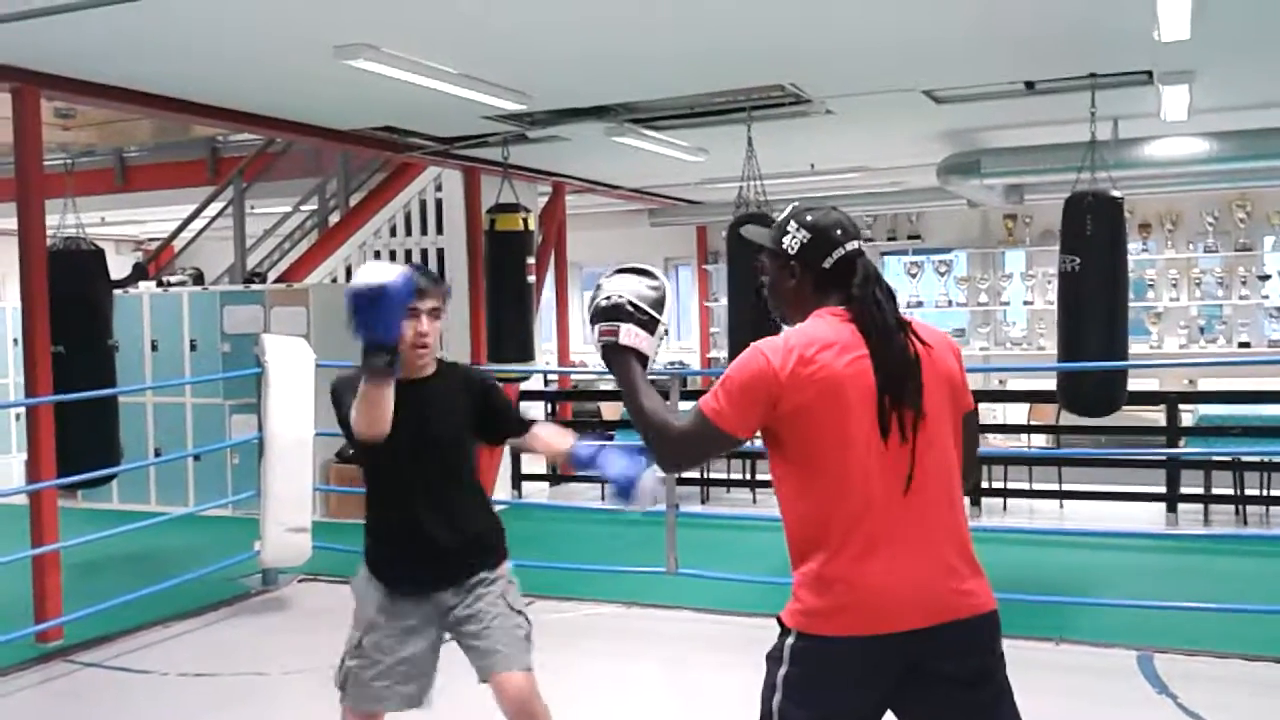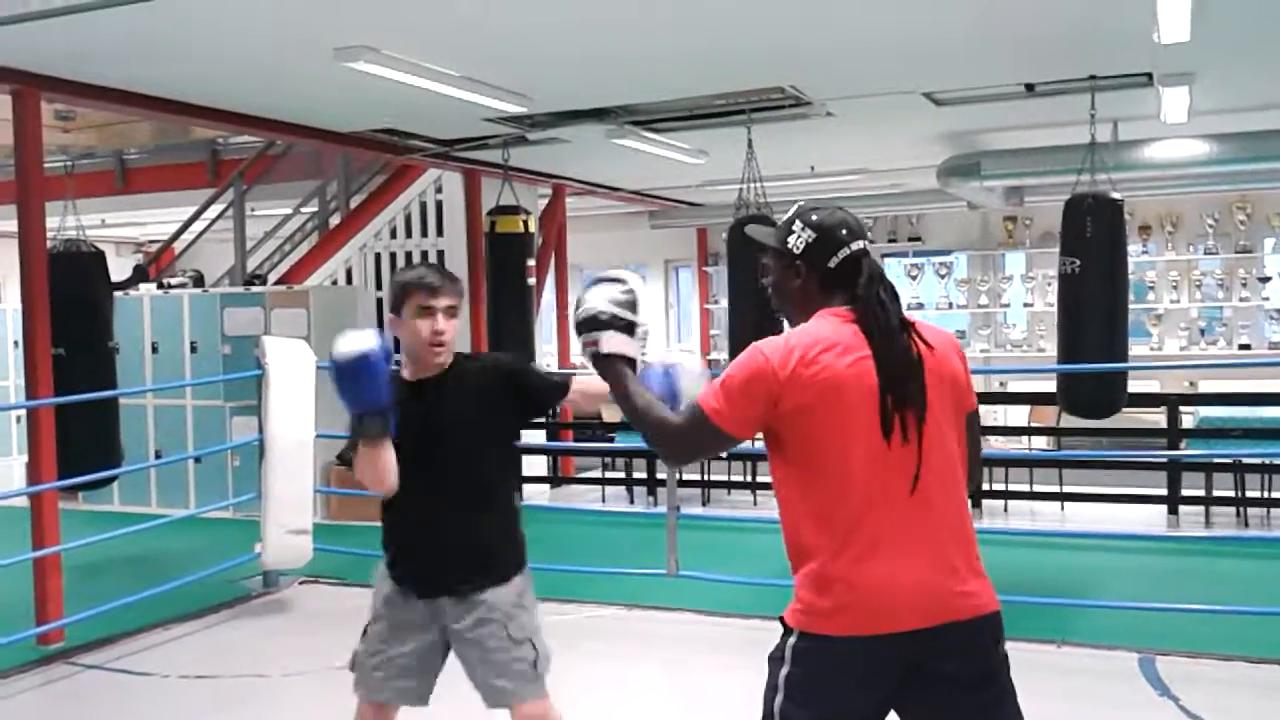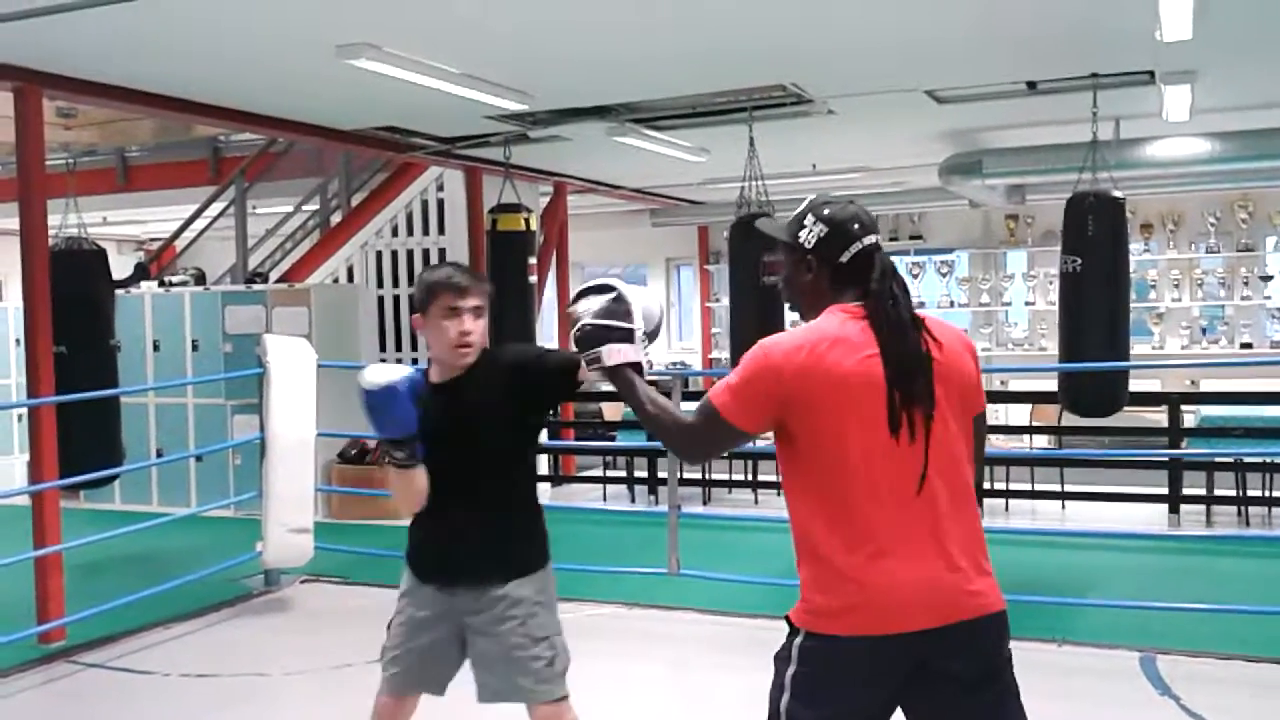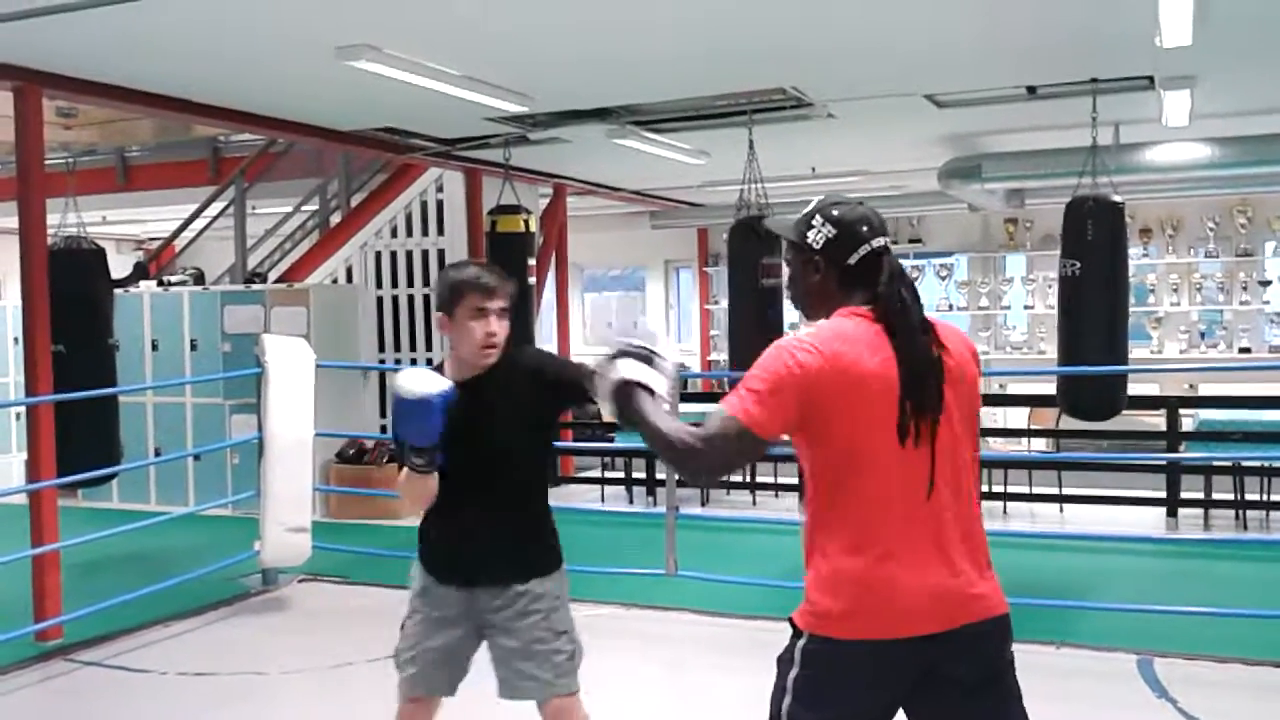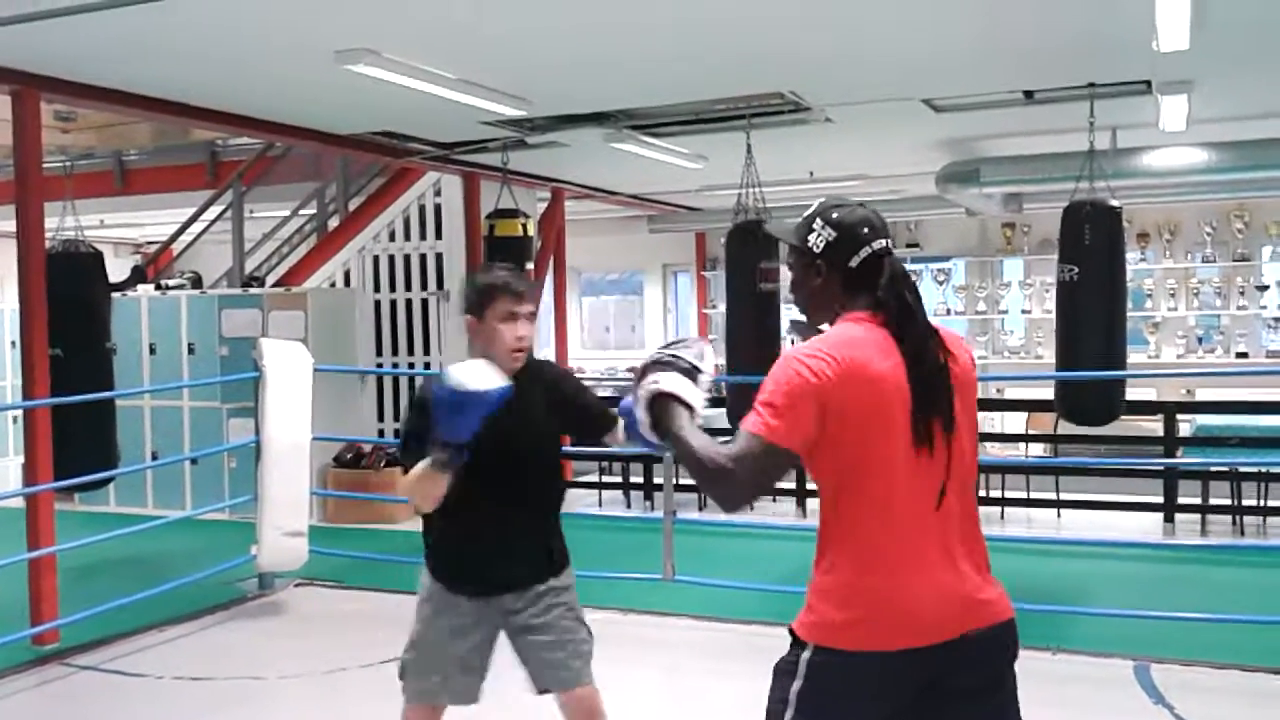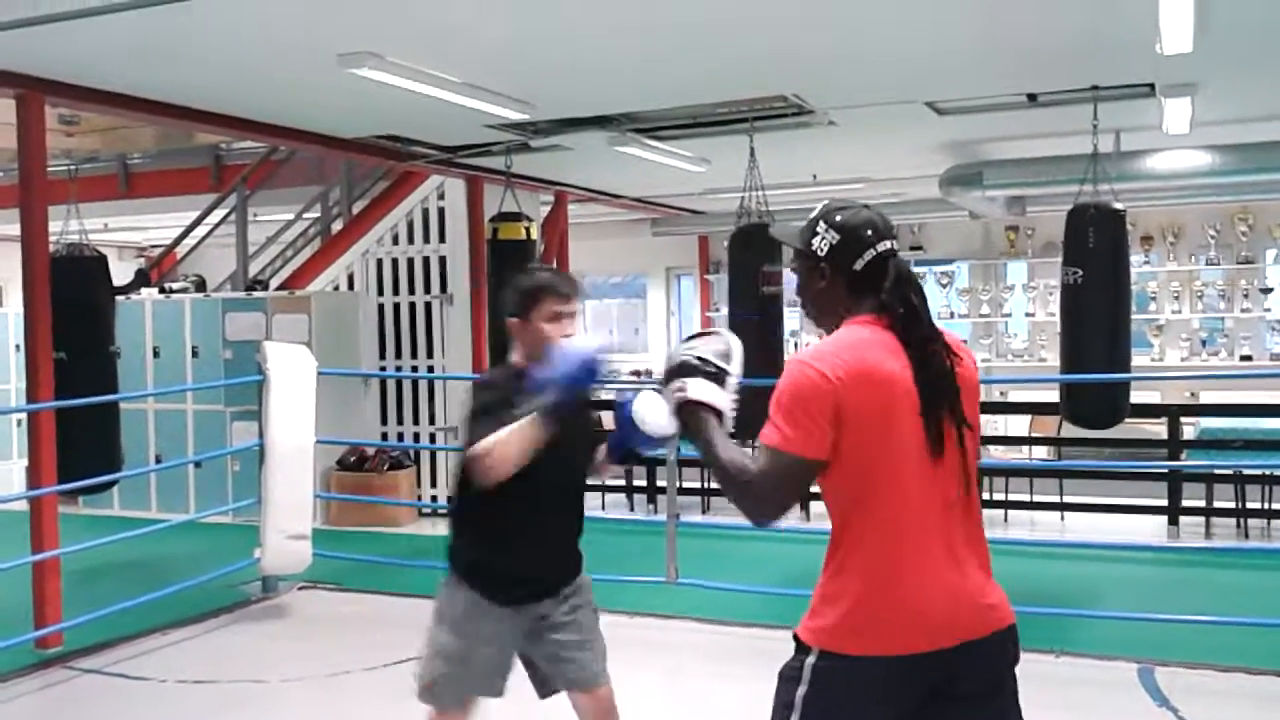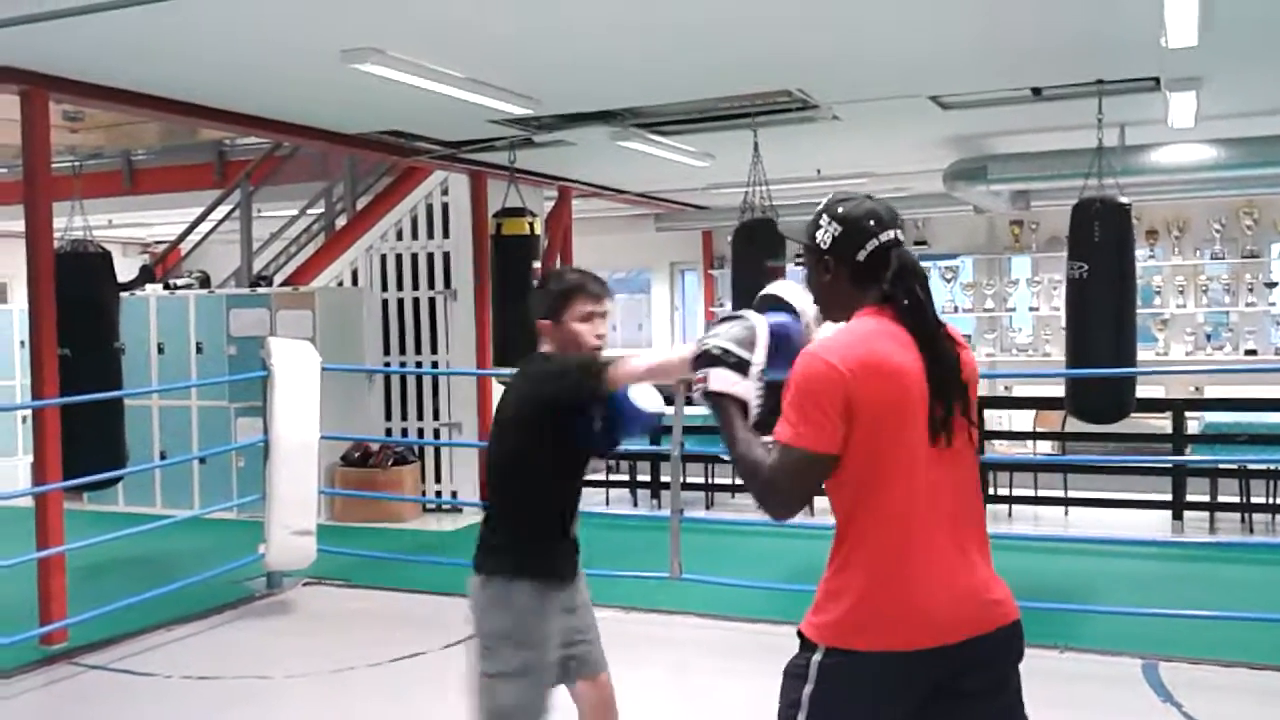
dt=0.1s
person 1, frame 1
left shoulder: (776, 362)
right shoulder: (938, 348)
left elbow: (673, 449)
right elbow: (966, 473)
left wrist: (624, 355)
left hip: (841, 625)
right hip: (957, 613)
person 1, frame 2
left shoulder: (779, 364)
right shoulder: (943, 348)
left elbow: (676, 444)
right elbow: (968, 469)
left wrist: (613, 361)
left hip: (845, 625)
right hip: (960, 613)
person 1, frame 3
left shoulder: (787, 359)
right shoulder: (953, 344)
left elbow: (690, 441)
left wrist: (621, 369)
left hip: (850, 625)
right hip: (966, 611)
person 1, frame 4
left shoulder: (802, 359)
right shoulder: (955, 348)
left elbow: (700, 456)
left wrist: (634, 392)
left hip: (855, 626)
right hip: (970, 616)
person 1, frame 5
left shoulder: (813, 368)
right shoulder: (953, 354)
left elbow: (731, 486)
left wrist: (670, 407)
left hip: (858, 636)
right hip: (974, 622)
person 1, frame 6
left shoulder: (819, 370)
right shoulder: (952, 357)
left elbow: (762, 502)
left wrist: (702, 412)
left hip: (864, 642)
right hip: (977, 627)
person 1, frame 7
left shoulder: (829, 362)
right shoulder: (952, 348)
left elbow: (780, 496)
left wrist: (726, 401)
left hip: (868, 637)
right hip: (982, 623)
person 2, frame 1
left shoulder: (466, 384)
right shoulder: (352, 389)
left elbow: (528, 433)
right elbow: (371, 429)
left wrist: (592, 455)
right wrist: (378, 352)
left hip: (476, 571)
right hip: (396, 580)
person 2, frame 2
left shoulder: (495, 376)
right shoulder: (375, 392)
left elbow: (576, 392)
right elbow: (380, 484)
right wrist: (371, 417)
left hip: (492, 580)
right hip: (409, 583)
person 2, frame 3
left shoulder: (513, 368)
right shoulder: (409, 398)
left elbow: (590, 369)
right elbow: (411, 503)
right wrist: (400, 442)
left hip: (512, 575)
right hip: (433, 577)
person 2, frame 4
left shoulder: (533, 371)
right shoulder: (420, 396)
left elbow: (600, 390)
right elbow: (418, 500)
right wrist: (420, 446)
left hip: (529, 577)
right hip: (446, 577)
person 2, frame 5
left shoulder: (549, 384)
right shoulder: (439, 399)
left elbow: (612, 431)
right elbow: (423, 499)
right wrist: (449, 442)
left hip: (539, 578)
right hip: (457, 583)
person 2, frame 6
left shoulder: (573, 394)
right shoulder: (496, 389)
left elbow: (589, 459)
right elbow: (491, 468)
right wrist: (544, 402)
left hip: (556, 579)
right hip: (484, 583)
person 2, frame 7
left shoulder: (561, 380)
right shoulder: (553, 380)
right elbow: (644, 368)
left wrist: (599, 439)
left hip: (552, 573)
right hip: (516, 581)
